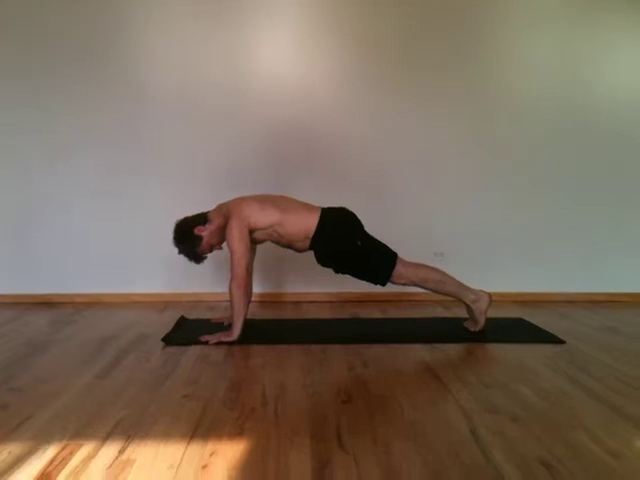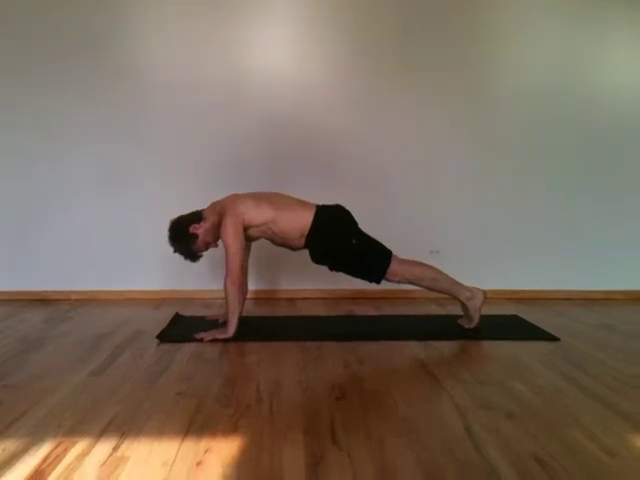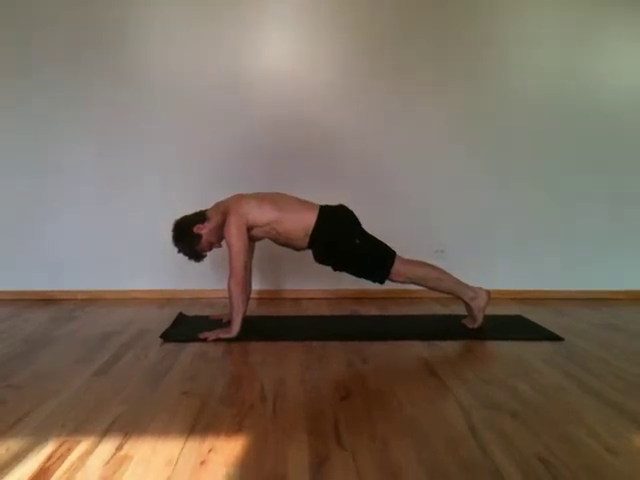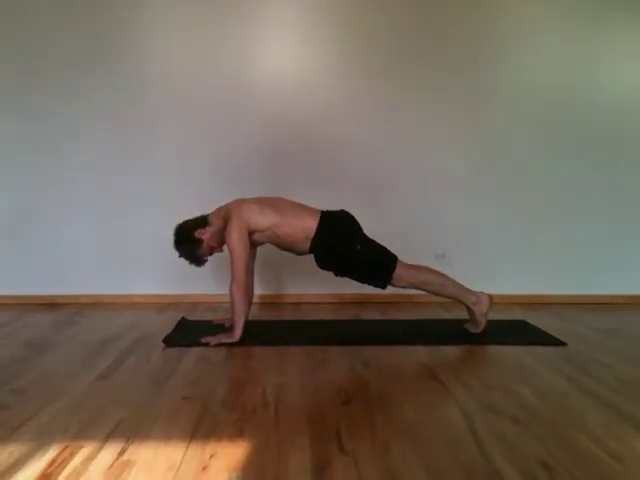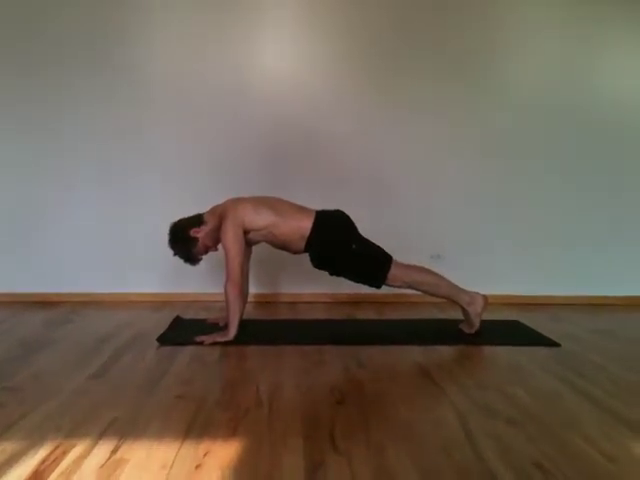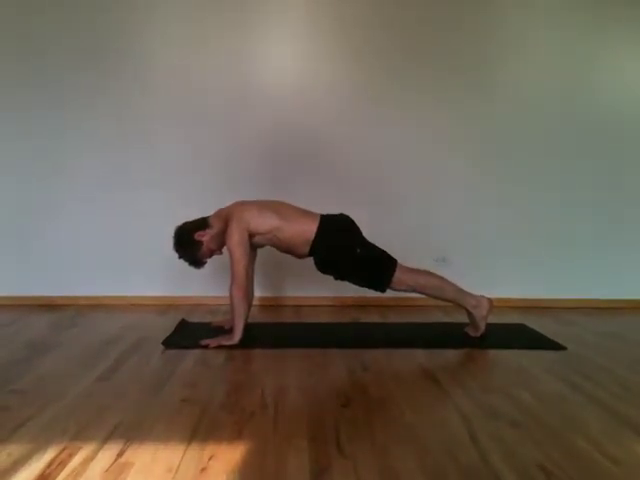
dt=0.7s
person 1, frame 1
left shoulder: (233, 222)
right shoulder: (239, 215)
left elbow: (239, 279)
right elbow: (246, 273)
left wrist: (234, 330)
right wrist: (238, 316)
left hip: (334, 233)
right hip: (331, 229)
left knee: (399, 273)
right knee: (400, 272)
left ankle: (473, 297)
right ankle: (471, 298)
person 1, frame 2
left shoulder: (228, 220)
right shoulder: (232, 213)
left elbow: (234, 277)
right elbow: (241, 271)
left wrist: (230, 327)
right wrist: (233, 313)
left hip: (328, 231)
right hip: (325, 225)
left knee: (394, 270)
right knee: (393, 269)
left ankle: (467, 294)
right ankle: (466, 295)
person 1, frame 3
left shoulder: (232, 220)
right shoulder: (237, 213)
left elbow: (237, 277)
right elbow: (245, 271)
left wrist: (233, 327)
right wrist: (237, 312)
left hip: (331, 231)
right hip: (329, 225)
left knee: (397, 270)
right knee: (397, 269)
left ankle: (471, 295)
right ankle: (470, 295)
person 1, frame 4
left shoulder: (233, 224)
right shoulder: (238, 218)
left elbow: (239, 281)
right elbow: (247, 274)
left wrist: (236, 331)
right wrist: (239, 316)
left hip: (333, 236)
right hip: (330, 231)
left knee: (400, 275)
right knee: (400, 273)
left ankle: (473, 299)
right ankle: (472, 300)
person 1, frame 5
left shoulder: (228, 224)
right shoulder: (234, 216)
left elbow: (234, 280)
right elbow: (242, 273)
left wrist: (230, 330)
right wrist: (233, 315)
left hip: (329, 236)
right hip: (326, 231)
left knee: (395, 275)
right knee: (395, 273)
left ankle: (468, 299)
right ankle: (467, 300)
person 1, frame 6
left shoulder: (234, 227)
right shoulder: (239, 219)
left elbow: (239, 283)
right elbow: (247, 277)
left wrist: (235, 333)
right wrist: (238, 318)
left hip: (333, 240)
right hip: (330, 235)
left knee: (400, 279)
right knee: (400, 276)
left ankle: (472, 302)
right ankle: (471, 303)
